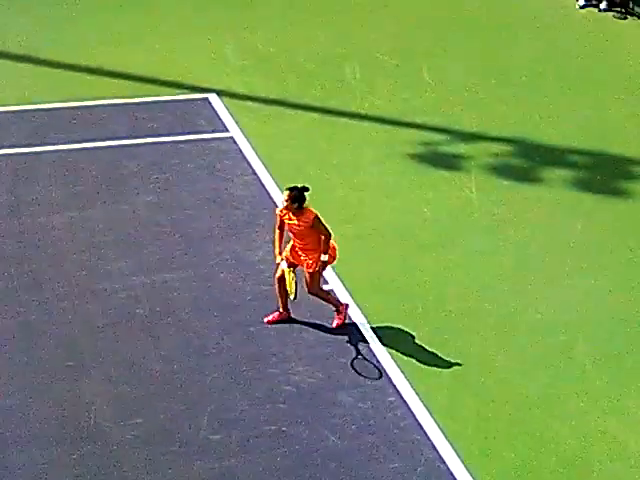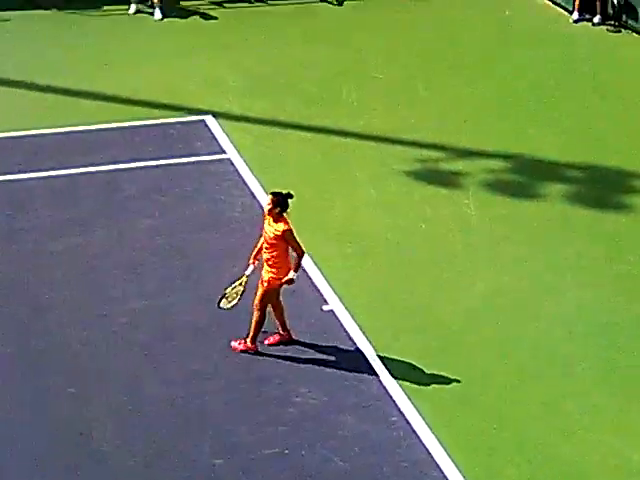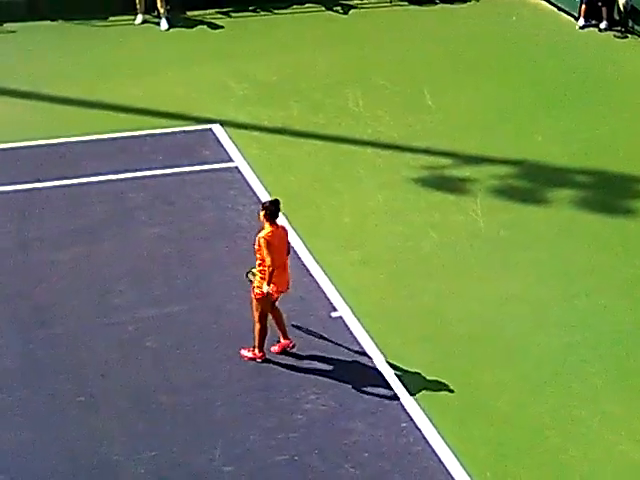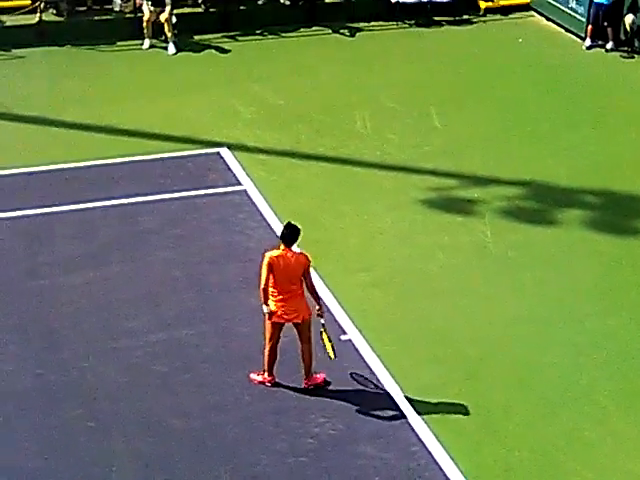
dt=0.4s
person 1, frame 1
left shoulder: (311, 218)
right shoulder: (282, 212)
left elbow: (327, 235)
right elbow: (279, 230)
left wrist: (324, 257)
right wrist: (278, 253)
left hip: (313, 253)
right hip: (296, 249)
left knee: (313, 289)
right knee: (280, 279)
left ankle: (339, 307)
right ankle: (283, 312)
person 1, frame 2
left shoulder: (284, 229)
right shoulder: (269, 219)
left elbow: (300, 252)
left wrist: (293, 274)
right wrist: (254, 254)
left hip: (276, 273)
right hip: (270, 267)
left knee: (259, 307)
right knee: (274, 300)
left ankle: (250, 343)
right ankle: (284, 333)
person 1, frame 3
left shoulder: (263, 236)
right shoulder: (283, 230)
left elbow: (270, 265)
left wrist: (266, 285)
left hip: (267, 283)
right hip: (282, 279)
left knee: (260, 319)
right knee: (272, 308)
left ankle: (258, 352)
right ankle: (285, 340)
person 1, frame 4
left shoulder: (270, 257)
right shoulder: (303, 259)
left elbow: (264, 286)
right elbow: (309, 286)
left wrist: (266, 306)
right wrist: (319, 305)
left hip: (277, 307)
right hip: (298, 307)
left knee: (271, 343)
right knee: (306, 342)
left ankle: (267, 376)
right ankle: (309, 378)
